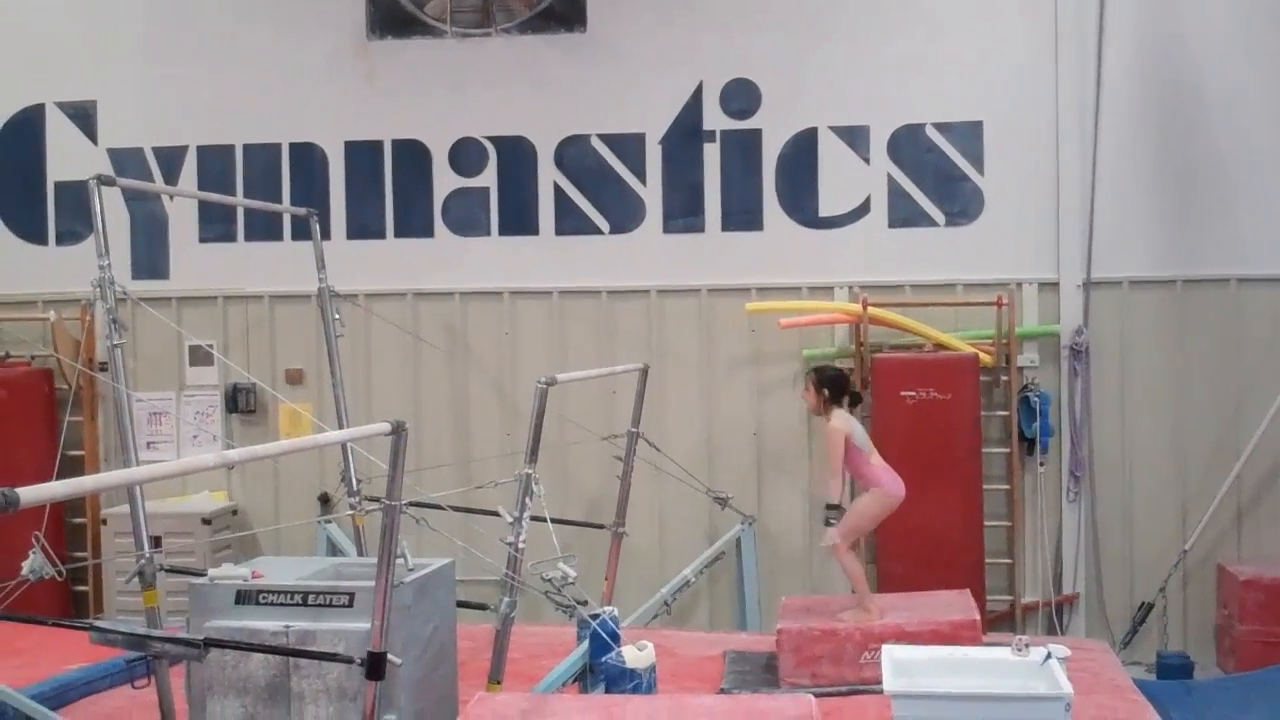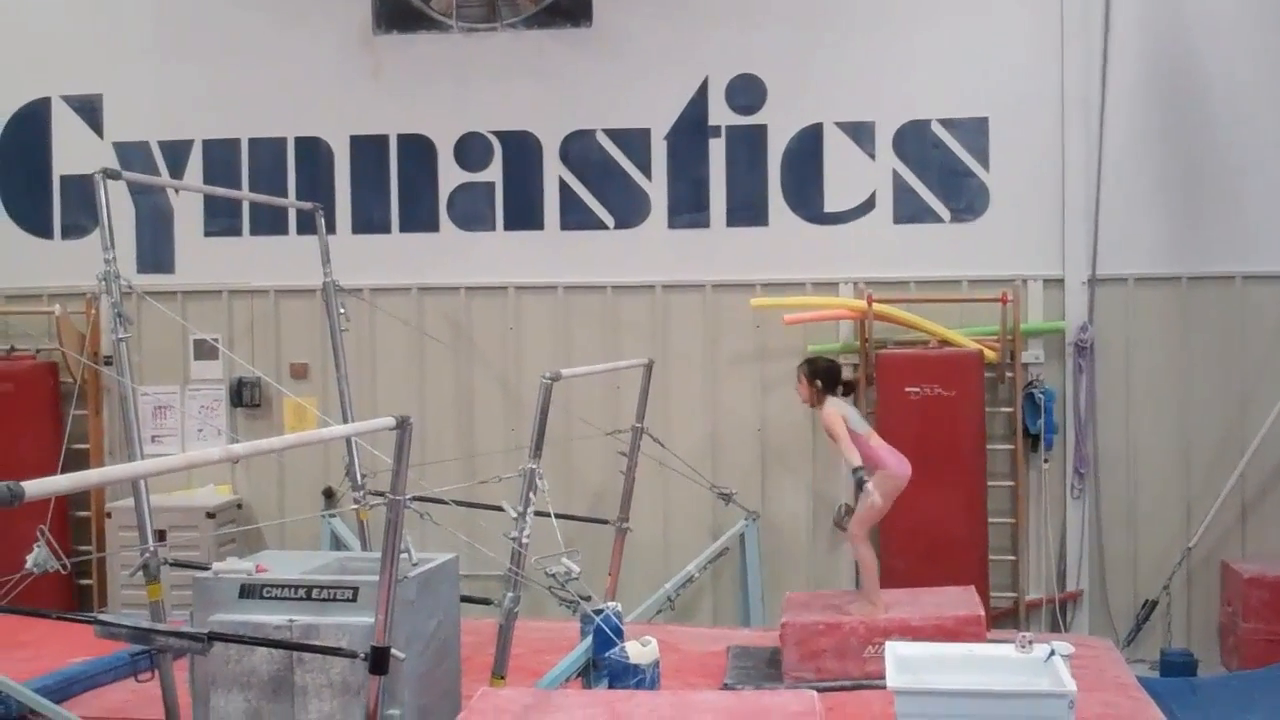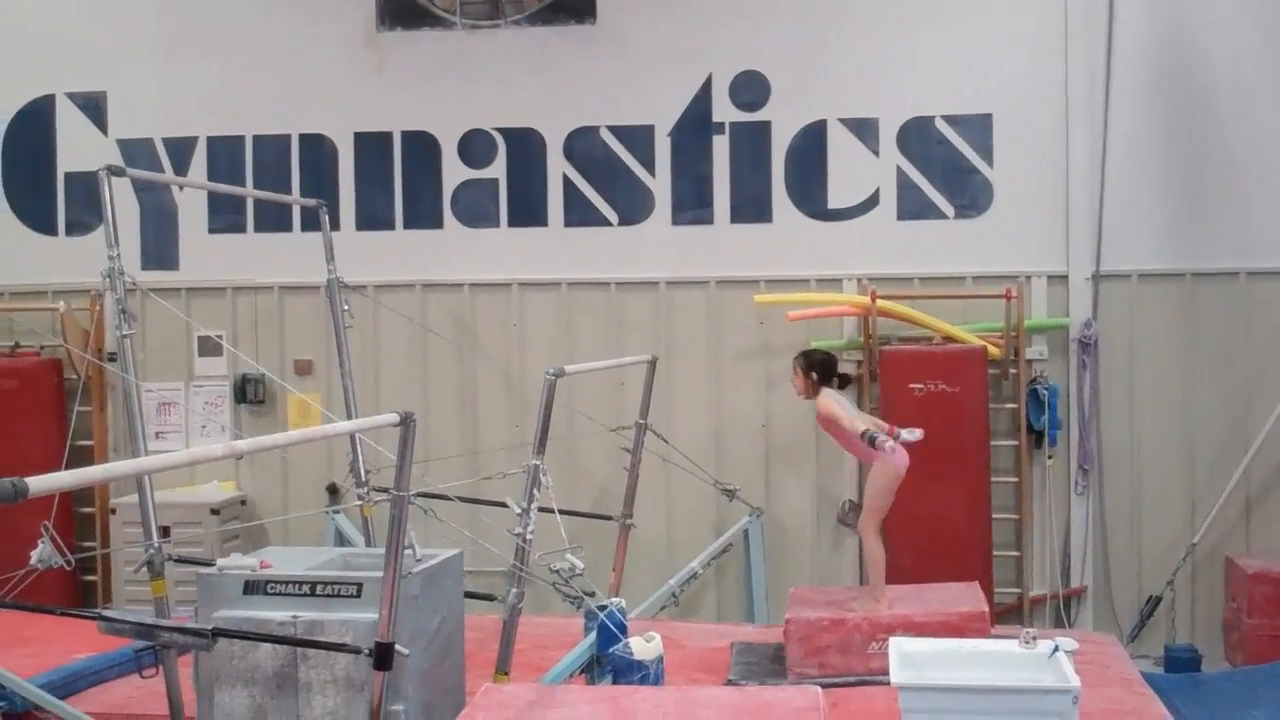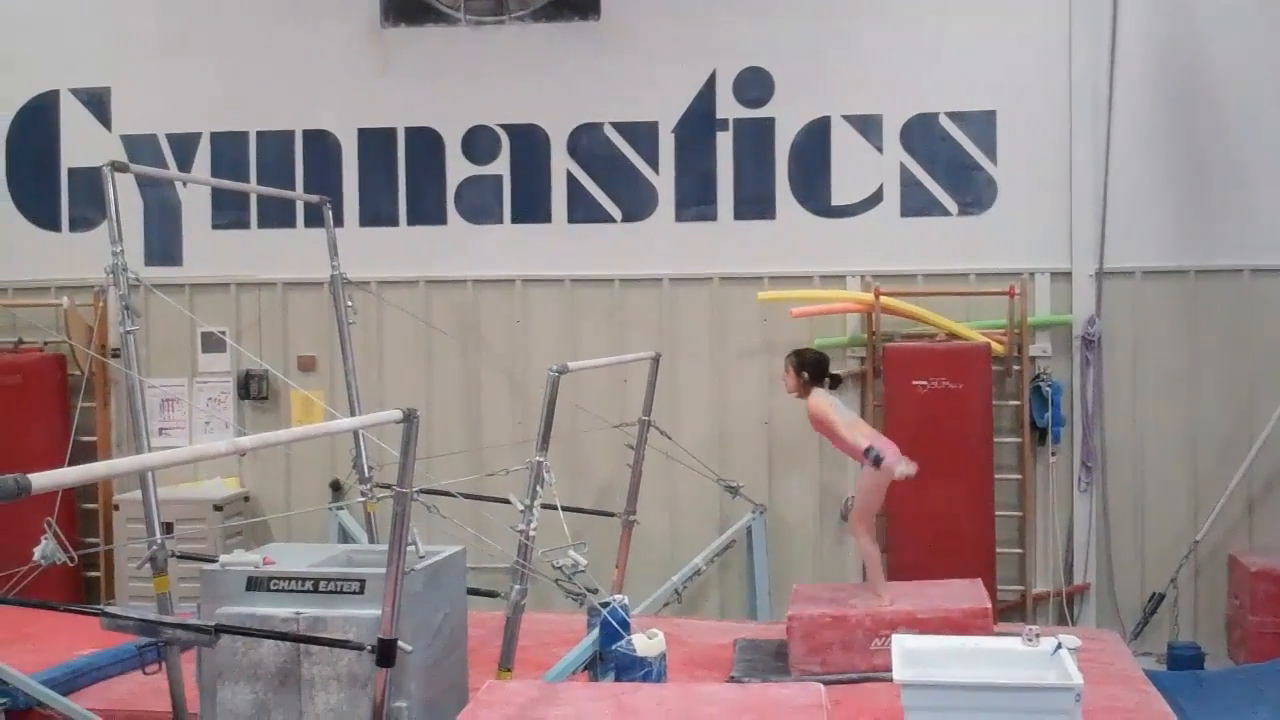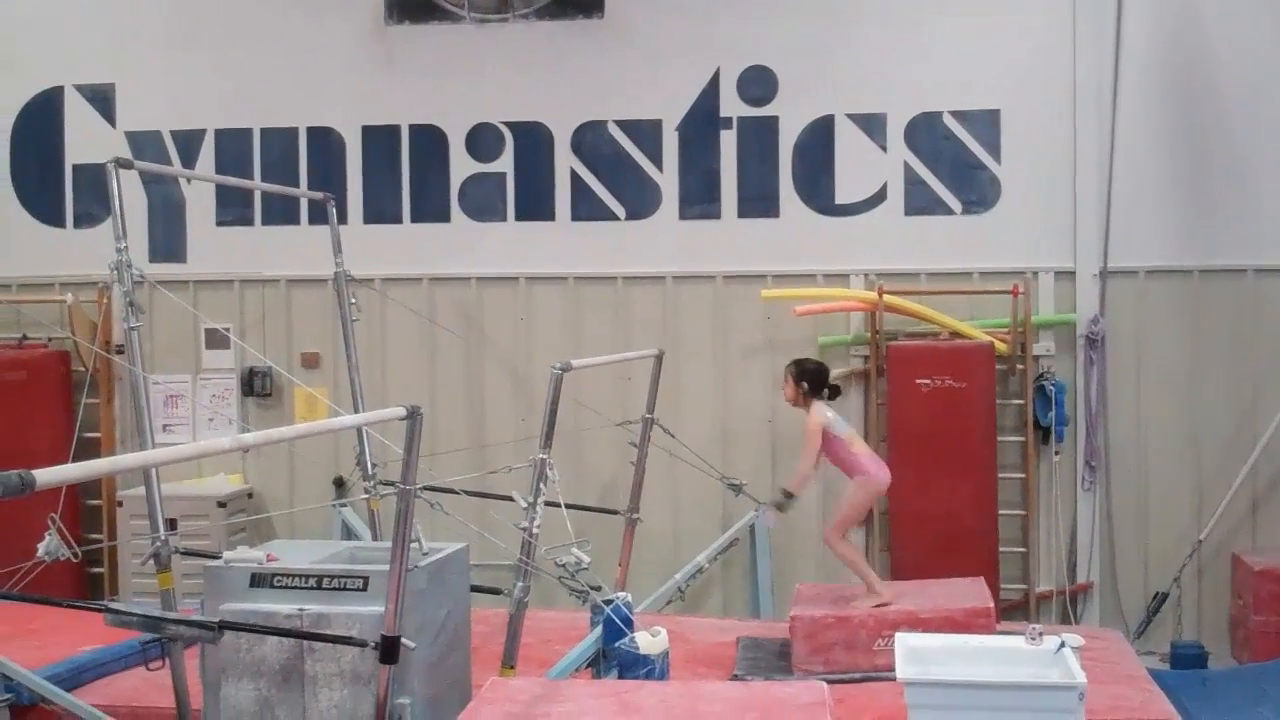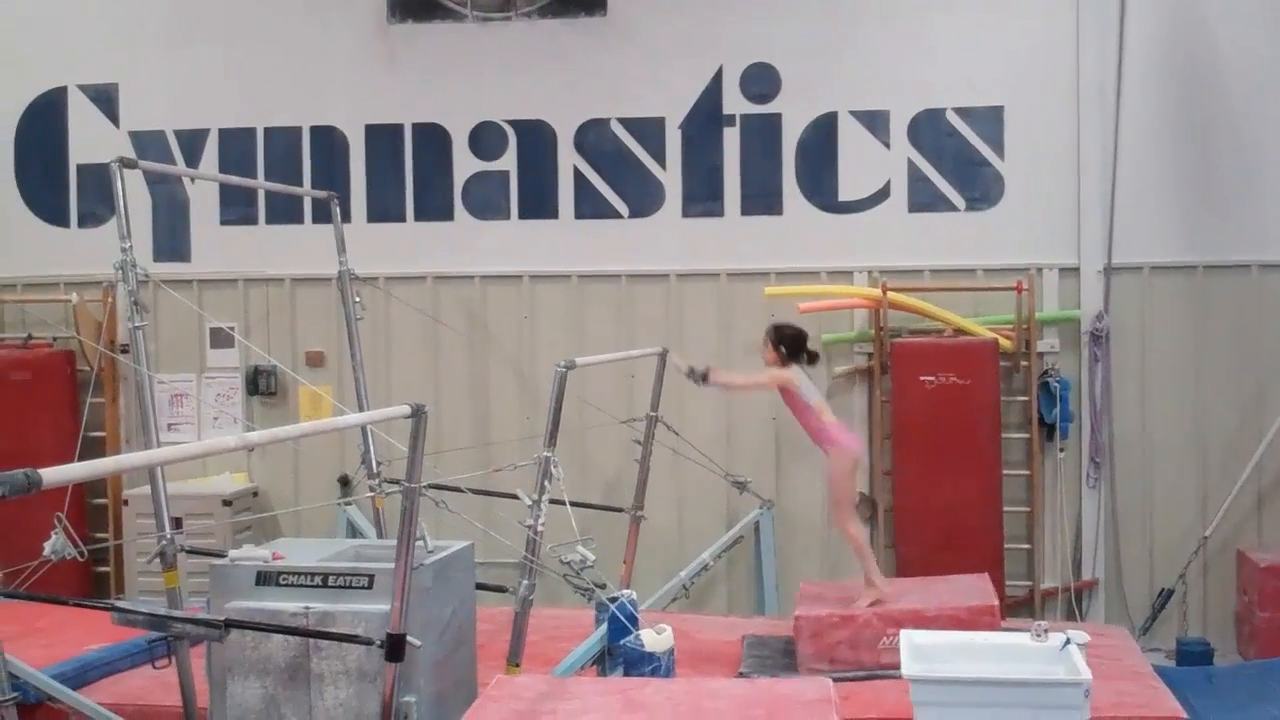
dt=0.2s
person 1, frame 1
left shoulder: (834, 426)
right shoulder: (839, 418)
left elbow: (834, 476)
right elbow: (843, 471)
left wrist: (832, 521)
right wrist: (838, 515)
left hip: (884, 489)
right hip: (884, 486)
left knee: (839, 542)
right knee: (844, 541)
left ankle: (868, 609)
right ankle: (865, 604)
person 1, frame 2
left shoulder: (828, 412)
right shoulder: (835, 405)
left elbow: (848, 448)
left wrist: (863, 482)
left hip: (889, 470)
right hip: (891, 466)
left knee: (856, 532)
right knee: (859, 531)
left ankle: (873, 603)
right ankle: (870, 597)
person 1, frame 3
left shoulder: (822, 402)
right shoulder: (830, 397)
left elbow: (852, 424)
right elbow: (862, 419)
left wrist: (878, 442)
right wrist: (896, 433)
left hip: (886, 459)
right hip: (887, 456)
left knee: (867, 528)
right knee: (868, 528)
left ankle: (878, 599)
right ankle: (876, 594)
person 1, frame 4
left shoulder: (815, 403)
right shoulder: (823, 397)
left elbow: (847, 435)
left wrist: (878, 460)
left hip: (881, 460)
right hip: (883, 456)
left knee: (859, 525)
right knee: (862, 525)
left ankle: (880, 594)
right ankle: (879, 590)
person 1, frame 5
left shoulder: (815, 418)
right shoulder: (819, 412)
left elbow: (807, 465)
right elbow: (814, 460)
left wrist: (785, 498)
right wrist: (789, 492)
left hip: (870, 477)
right hip: (870, 474)
left knee: (832, 535)
right knee: (837, 534)
left ankle: (879, 591)
right ankle: (875, 589)
person 1, frame 6
left shoulder: (784, 376)
right shoulder: (790, 374)
left elbow: (738, 383)
right elbow: (742, 380)
left wrist: (698, 373)
right wrist: (703, 373)
left hip: (841, 446)
right hip: (843, 443)
left knee: (843, 518)
right knee: (846, 516)
left ankle: (876, 584)
right ankle: (873, 579)
